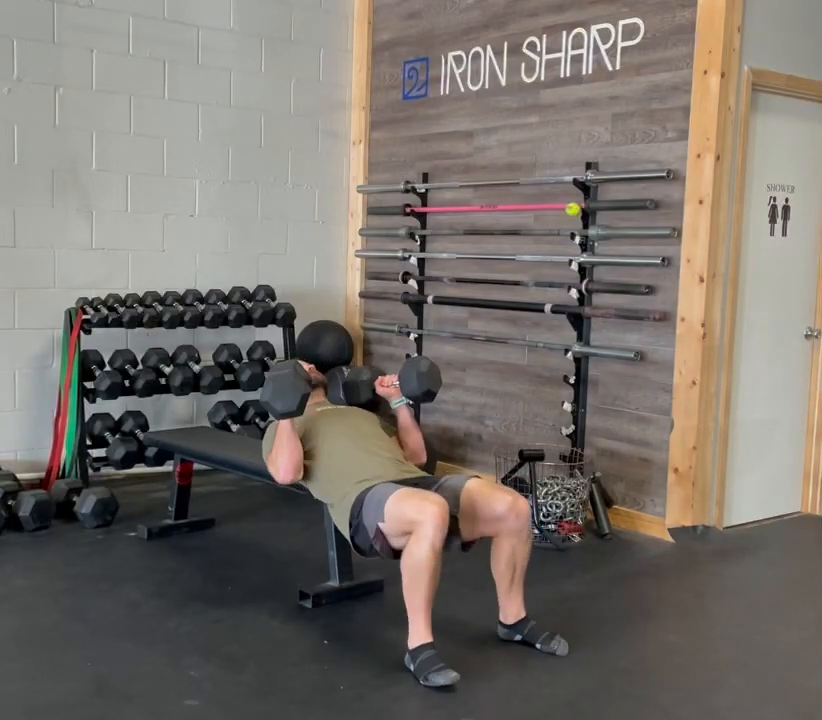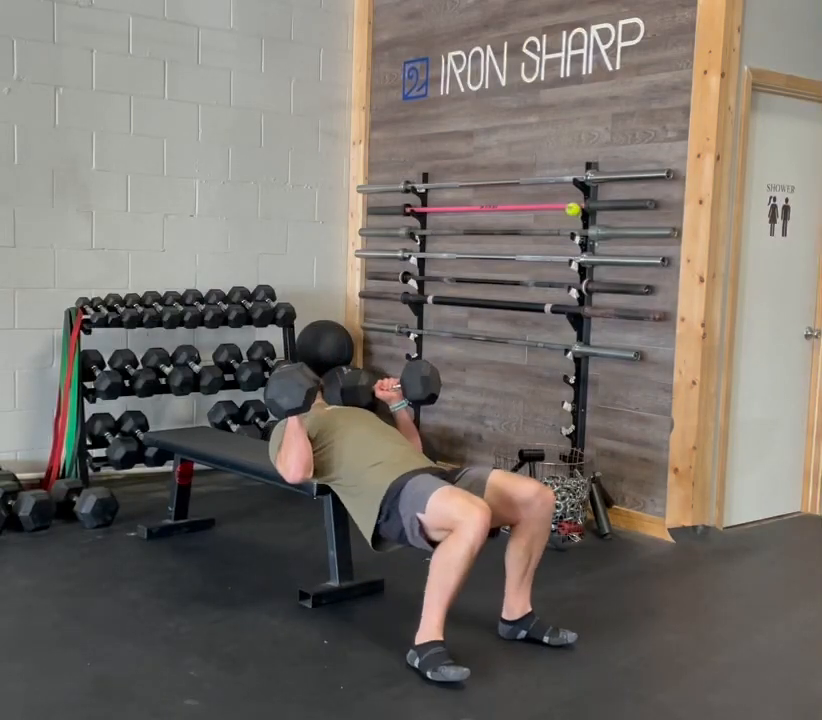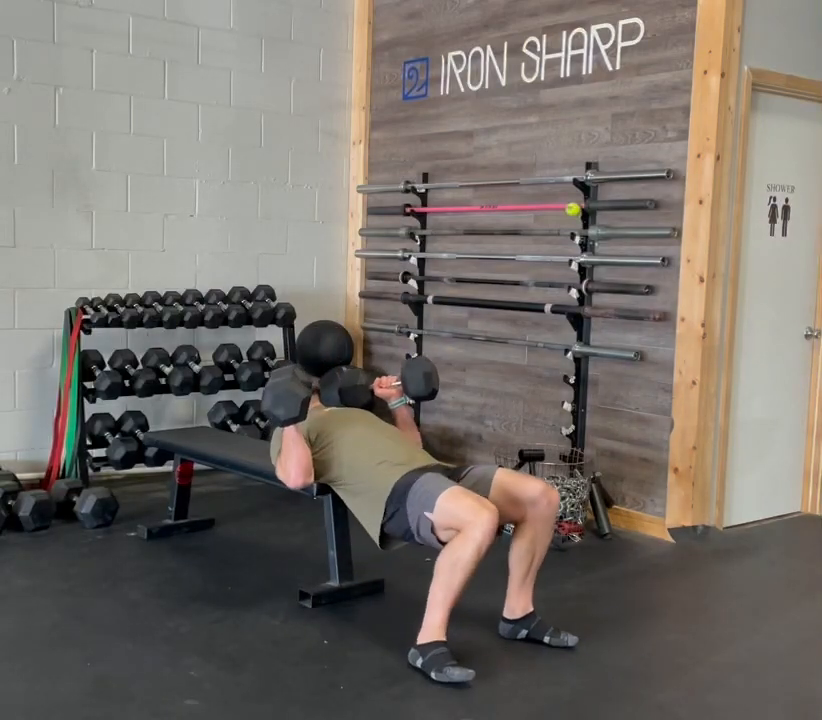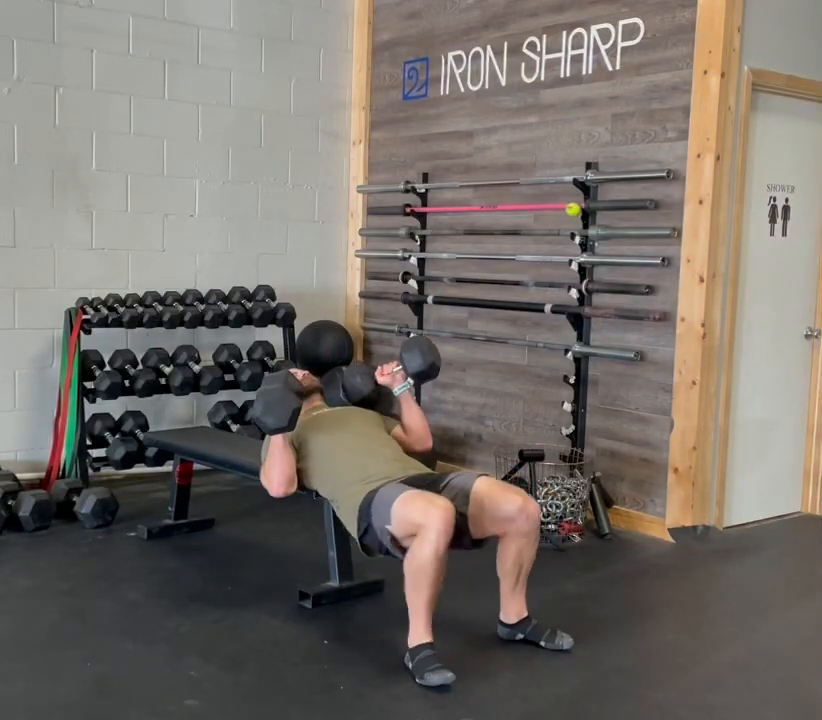
dt=0.3s
person 1, frame 1
left shoulder: (363, 415)
right shoulder: (285, 428)
left elbow: (416, 458)
right elbow: (287, 474)
left wrist: (399, 402)
left hip: (415, 486)
right hip: (367, 501)
left knee: (512, 510)
right knee: (432, 516)
left ankle: (513, 619)
right ankle: (419, 644)
person 1, frame 2
left shoulder: (357, 413)
right shoulder: (289, 429)
right elbow: (297, 472)
left wrist: (398, 403)
right wrist: (293, 410)
left hip: (430, 473)
right hip: (391, 490)
left knee: (537, 498)
right knee: (473, 518)
left ankle: (516, 615)
right ankle: (427, 642)
person 1, frame 3
left shoulder: (357, 413)
right shoulder: (289, 433)
right elbow: (298, 478)
left wrist: (396, 401)
left hip: (435, 472)
right hip: (395, 492)
left knee: (542, 498)
right knee: (482, 517)
left ankle: (517, 614)
right ankle: (429, 641)
person 1, frame 4
left shoulder: (362, 414)
right shoulder: (285, 434)
left elbow: (422, 442)
right elbow: (280, 487)
left wrist: (400, 388)
left hip: (424, 480)
right hip: (375, 499)
left knee: (522, 511)
right knee: (437, 517)
left ankle: (514, 618)
right ankle: (420, 645)
